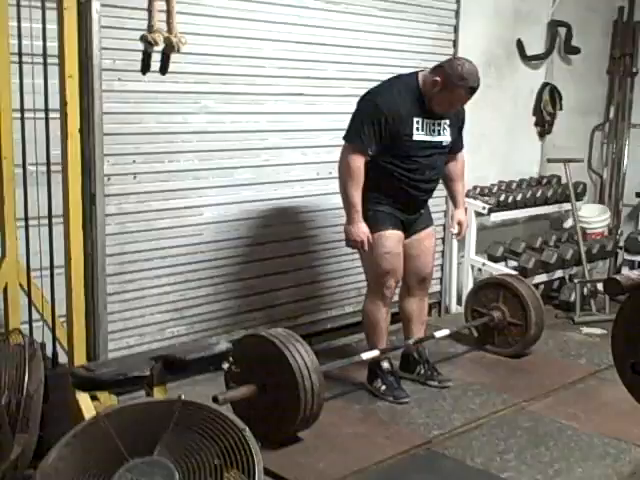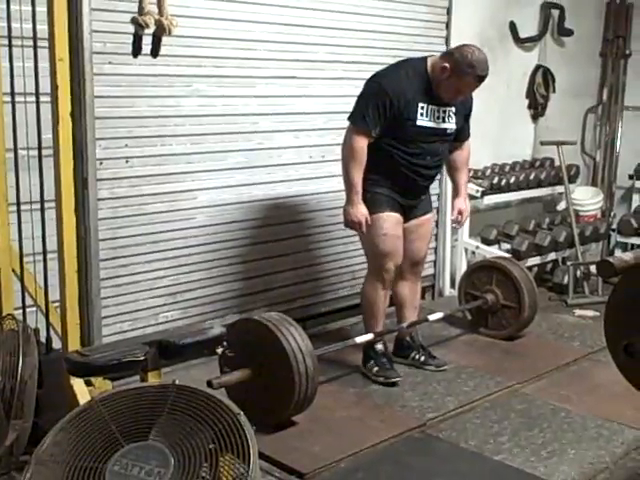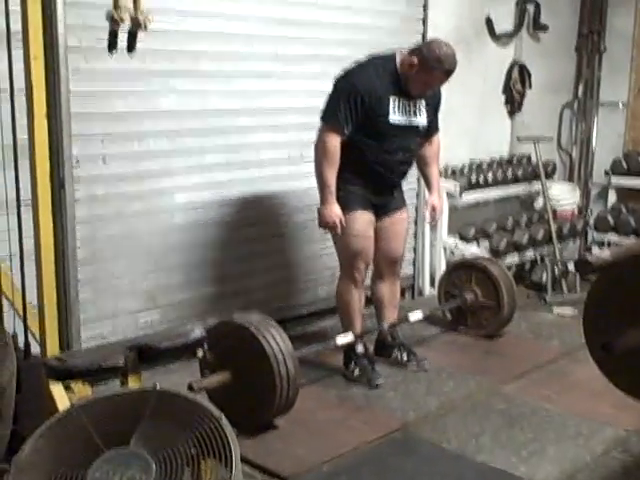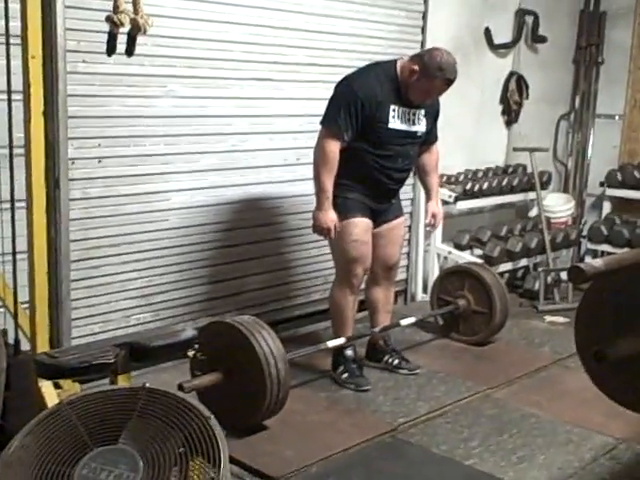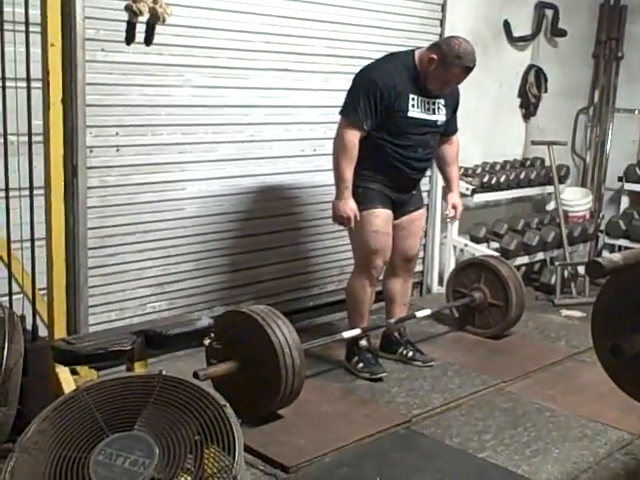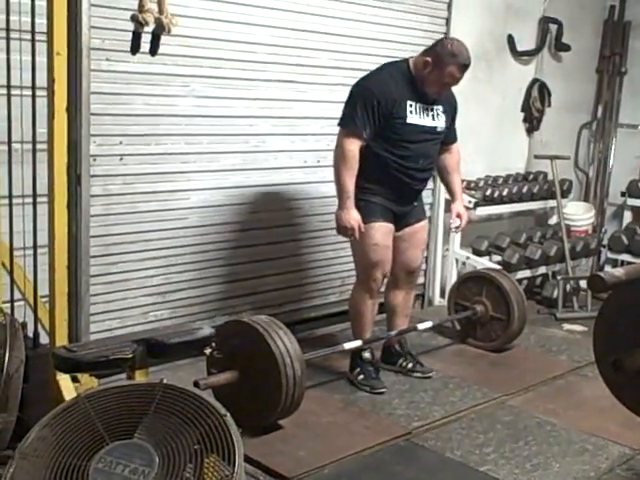
dt=0.7s
person 1, frame 1
left shoulder: (454, 109)
right shoulder: (384, 101)
left elbow: (453, 158)
right elbow: (353, 157)
left wrist: (459, 205)
right wrist: (354, 218)
left hip: (418, 208)
right hip: (380, 207)
left knee: (420, 282)
right knee: (384, 286)
left ankle: (414, 358)
right ankle: (379, 368)
person 1, frame 2
left shoulder: (462, 98)
right shoulder: (391, 84)
left elbow: (459, 146)
right elbow: (356, 138)
left wrist: (461, 193)
right wrist: (354, 199)
left hip: (418, 193)
right hip: (380, 189)
left knee: (413, 268)
right knee: (385, 268)
left ankle: (406, 342)
right ankle: (374, 350)
person 1, frame 3
left shoulder: (430, 91)
right shoulder: (361, 81)
left elbow: (428, 140)
right elbow: (329, 137)
left wrist: (434, 188)
right wrist: (328, 199)
left hip: (391, 190)
right hip: (353, 189)
left knee: (390, 266)
right knee: (356, 268)
left ankle: (387, 341)
right ankle: (355, 351)
person 1, frame 4
left shoulder: (429, 100)
right shoulder: (362, 87)
left elbow: (427, 149)
right elbow: (329, 143)
left wrist: (433, 196)
right wrist: (324, 205)
left hip: (388, 197)
right hip: (350, 194)
left knee: (386, 271)
right knee: (353, 273)
left ankle: (379, 345)
right ankle: (343, 355)
person 1, frame 5
left shoulder: (449, 91)
right shoulder: (381, 77)
left elbow: (447, 141)
right elbow: (348, 134)
left wrist: (453, 189)
right wrist: (343, 194)
left hip: (409, 189)
right hip: (371, 186)
left knee: (405, 263)
right knee: (371, 265)
left ankle: (394, 338)
right ankle: (357, 345)
person 1, frame 6
left shoulder: (446, 99)
right shoulder: (378, 87)
left elbow: (448, 150)
right elbow: (348, 145)
left wrist: (457, 197)
right wrist: (346, 205)
left hip: (411, 201)
right hip: (372, 199)
left knee: (408, 274)
right knee: (373, 277)
left ankle: (396, 350)
right ankle: (361, 358)
